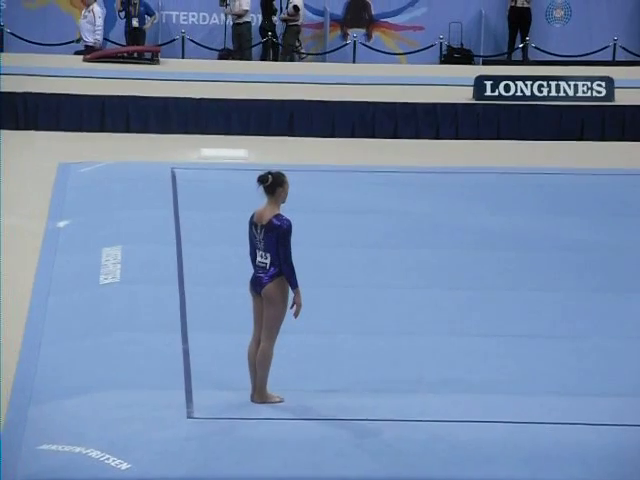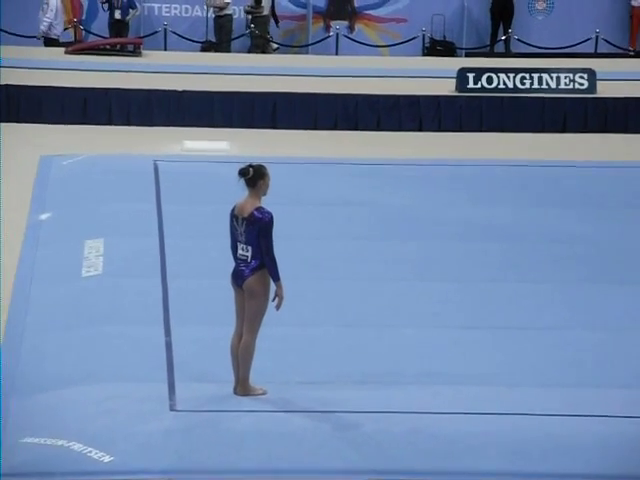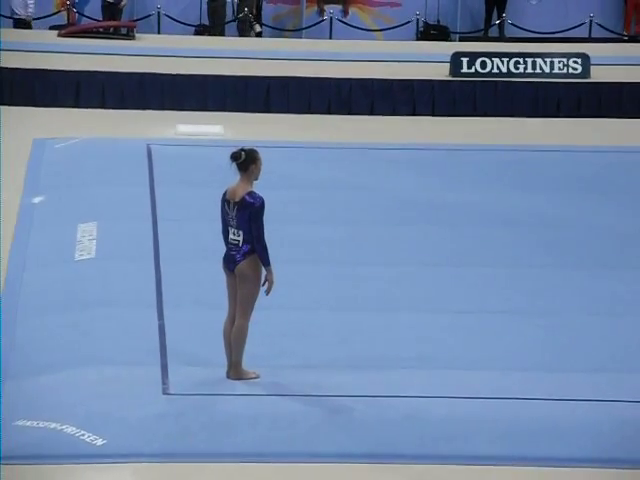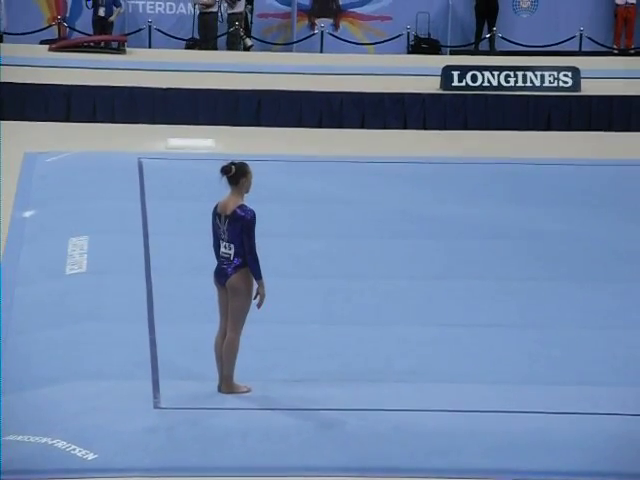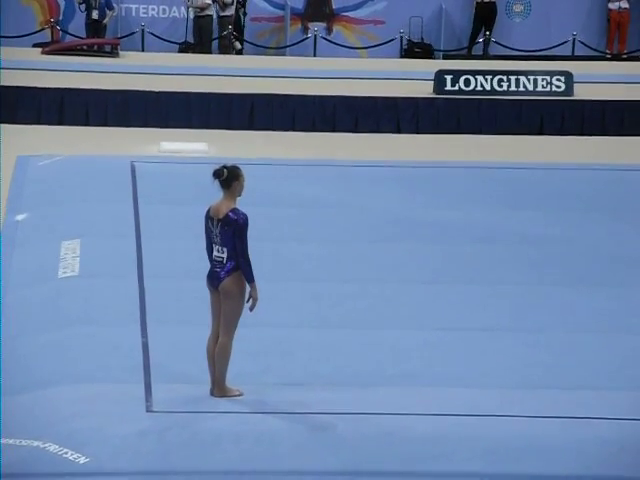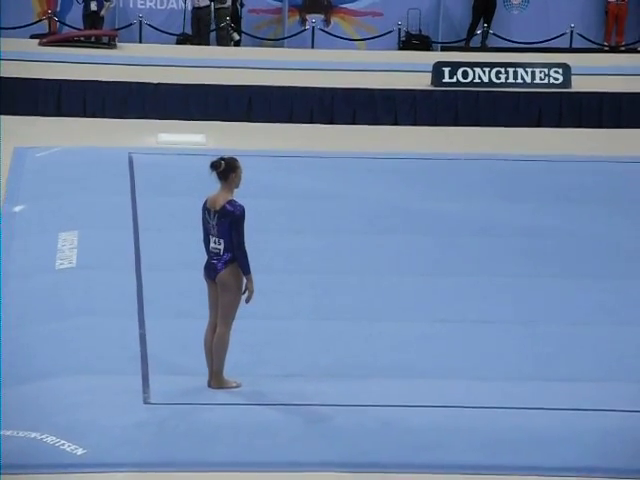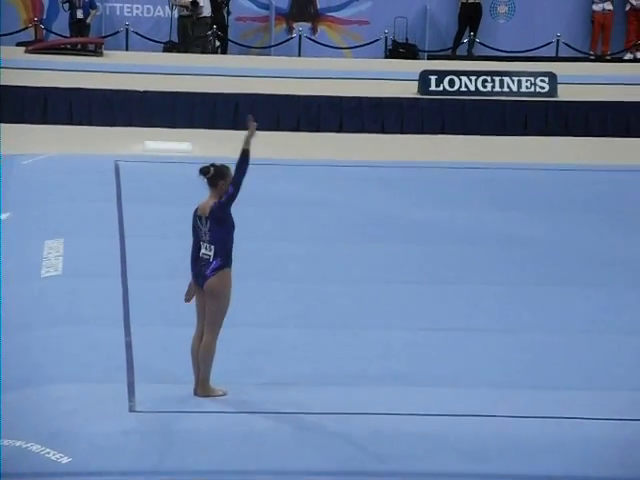
dt=0.7s
person 1, frame 1
left shoulder: (254, 217)
right shoulder: (282, 223)
right elbow: (286, 261)
right wrist: (296, 292)
left hip: (256, 281)
right hip: (274, 284)
left knee: (256, 337)
right knee: (268, 340)
left ankle: (255, 390)
right ankle: (261, 393)
person 1, frame 2
left shoulder: (235, 210)
right shoulder: (264, 216)
left elbow: (233, 246)
right elbow: (268, 253)
right wrist: (278, 285)
left hip: (237, 273)
right hip: (255, 277)
left knee: (239, 330)
right knee: (250, 333)
left ankle: (238, 382)
right ankle: (244, 385)
person 1, frame 3
left shoulder: (226, 194)
right shoulder: (255, 200)
left elbow: (225, 231)
right elbow: (258, 238)
right wrist: (269, 270)
left hip: (229, 258)
right hip: (247, 262)
left knee: (232, 314)
right knee: (242, 317)
left ankle: (231, 366)
right ankle: (237, 369)
person 1, frame 4
left shoulder: (217, 208)
right shoulder: (246, 213)
left elbow: (216, 244)
right elbow: (250, 251)
right wrist: (260, 283)
left hip: (220, 272)
right hip: (238, 275)
left knee: (223, 328)
right knee: (233, 331)
left ankle: (222, 380)
right ankle: (228, 383)
person 1, frame 5
left shoulder: (210, 211)
right shoulder: (238, 217)
left elbow: (209, 247)
right elbow: (242, 255)
right wrist: (253, 286)
left hip: (213, 275)
right hip: (231, 279)
left knee: (215, 331)
right knee: (226, 335)
left ankle: (214, 384)
right ankle: (220, 387)
person 1, frame 6
left shoulder: (207, 203)
right shoulder: (235, 209)
left elbow: (206, 239)
right elbow: (239, 247)
right wrist: (249, 279)
left hip: (211, 267)
right hip: (228, 271)
left knee: (213, 323)
right knee: (224, 326)
left ankle: (212, 375)
right ankle: (218, 378)
person 1, frame 7
left shoulder: (199, 210)
right shoulder: (221, 209)
left elbow: (195, 251)
right elbow: (238, 179)
left wrist: (193, 282)
right wrist: (247, 142)
left hip: (202, 275)
right hip: (218, 277)
left knee: (202, 331)
right knee: (211, 334)
left ankle: (199, 383)
right ankle: (204, 385)
